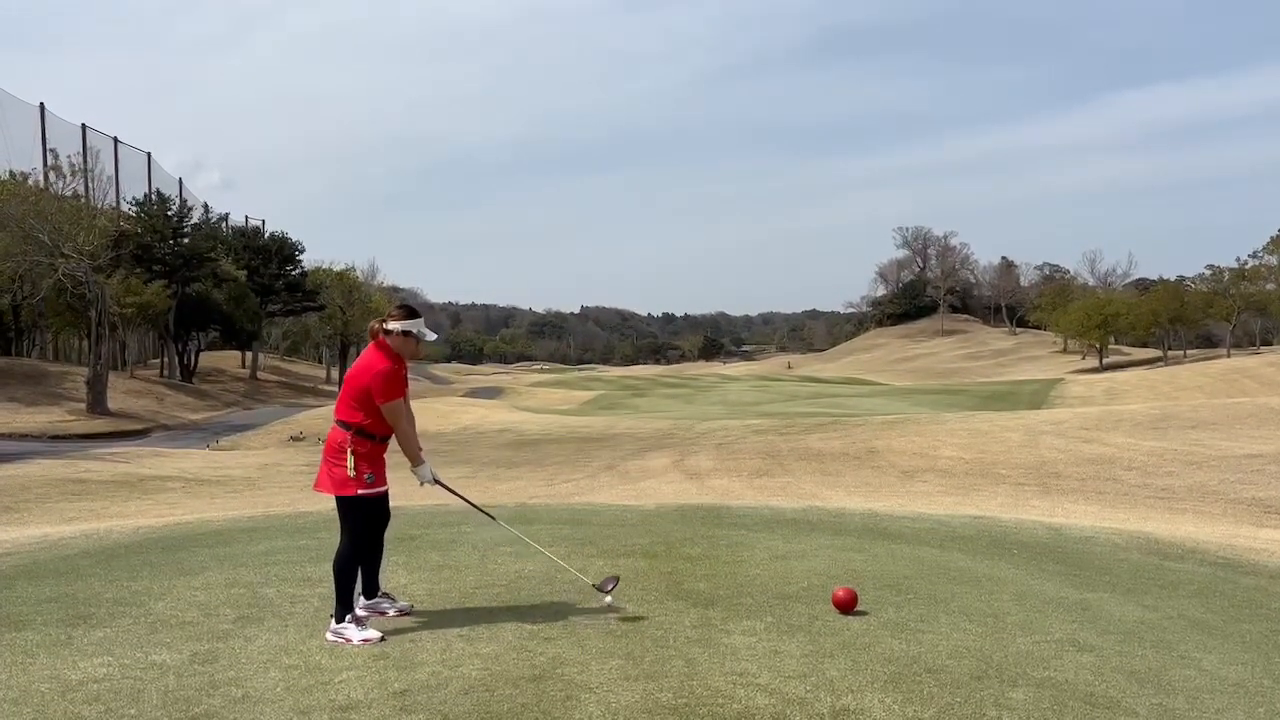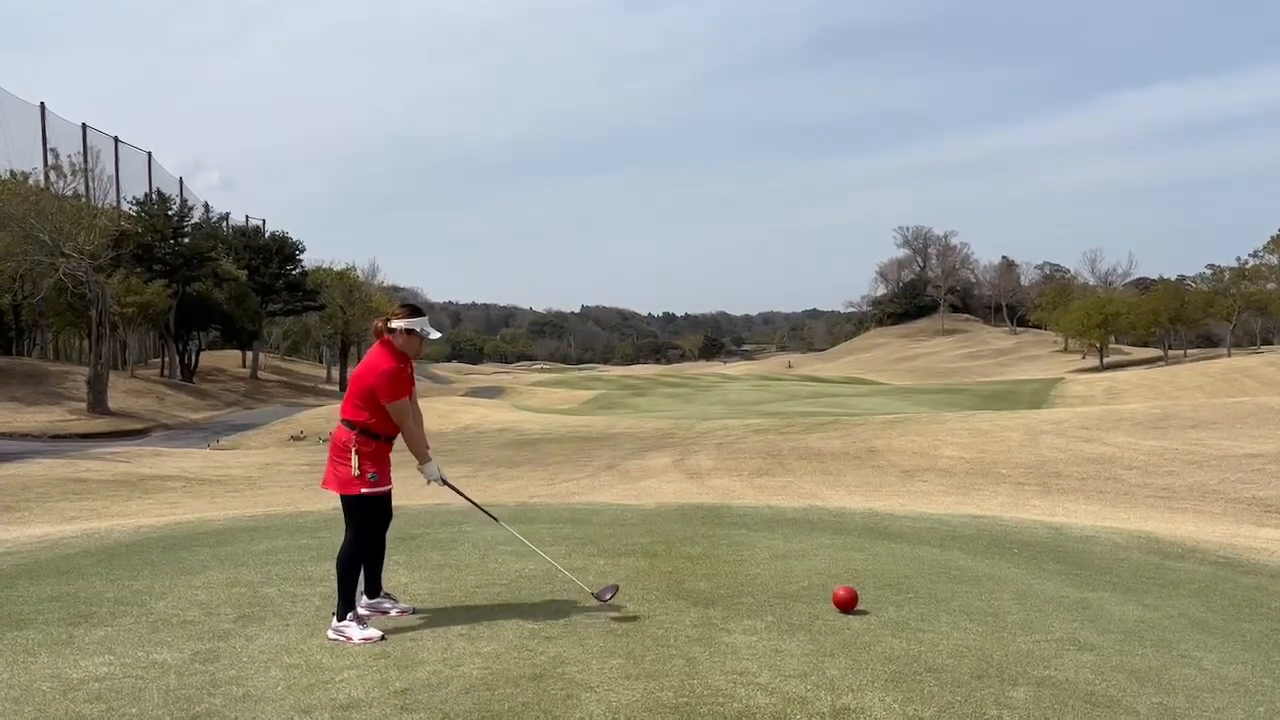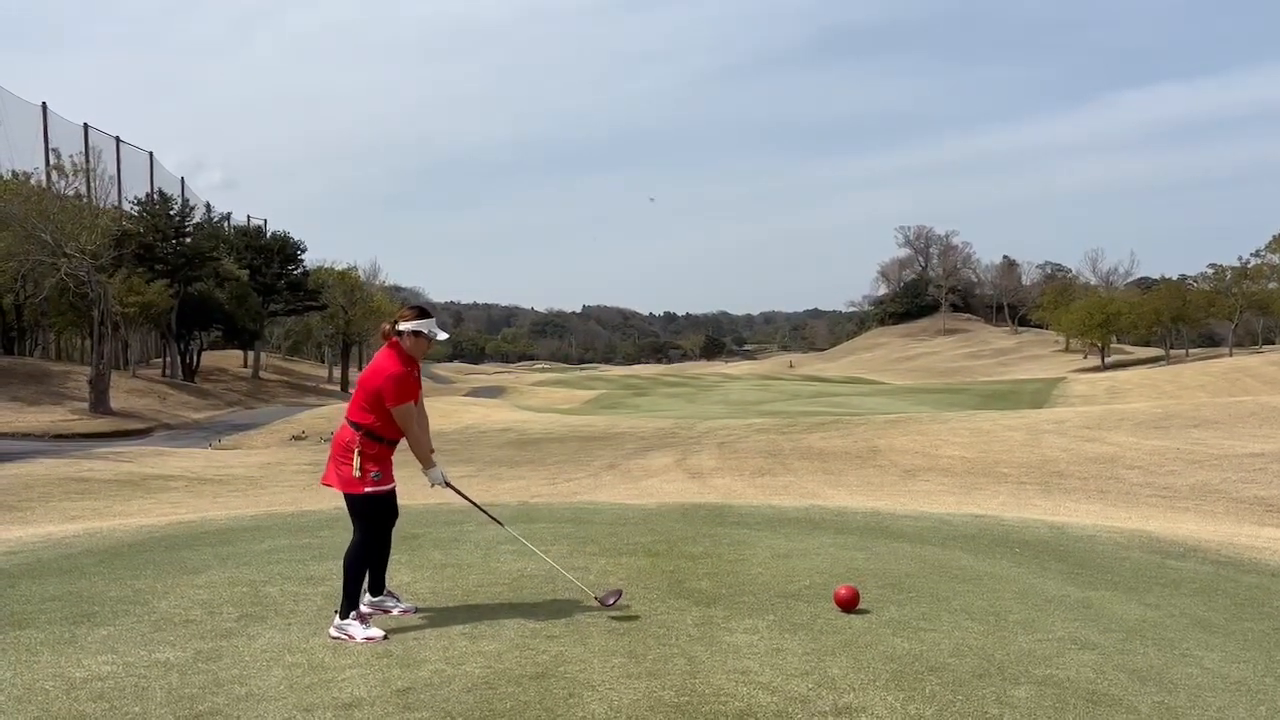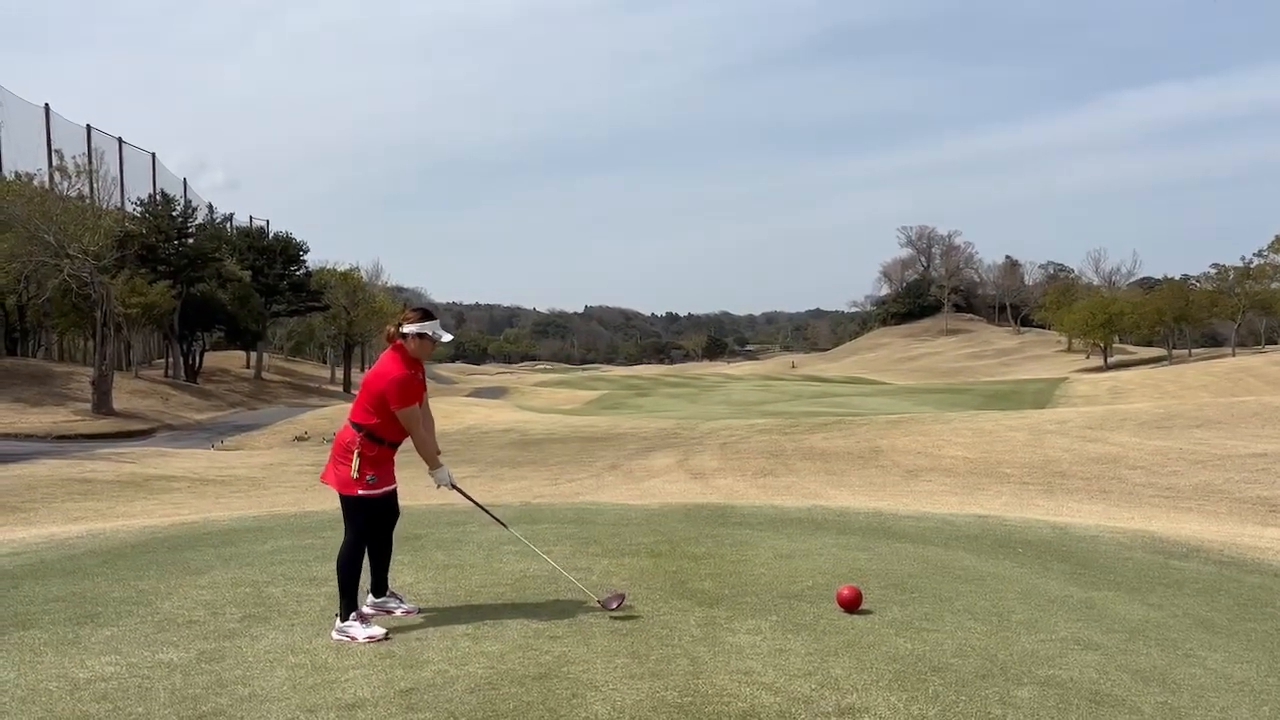
dt=0.4s
person 1, frame 1
left shoulder: (393, 358)
right shoulder: (380, 369)
left elbow: (406, 413)
right elbow: (400, 426)
left wrist: (419, 457)
right wrist: (419, 464)
left hip: (367, 452)
right hip: (352, 455)
left knee: (377, 523)
right knee: (355, 534)
left ankle: (370, 597)
right ankle: (342, 621)
person 1, frame 2
left shoulder: (400, 359)
right shoulder: (385, 368)
left elbow: (414, 411)
right elbow: (406, 424)
left wrist: (426, 455)
right wrist: (426, 462)
left hip: (372, 451)
right hip: (356, 454)
left knee: (379, 523)
right knee: (359, 532)
left ankle: (372, 596)
right ankle: (343, 619)
person 1, frame 3
left shoulder: (407, 361)
right shoulder: (392, 372)
left elbow: (420, 413)
right elbow: (410, 429)
left wrist: (431, 457)
right wrist: (430, 467)
left hip: (374, 452)
right hip: (359, 454)
left knee: (385, 520)
right knee: (367, 530)
left ankle: (375, 595)
right ankle: (346, 616)
person 1, frame 4
left shoulder: (412, 362)
right shoulder: (397, 375)
left elbow: (425, 415)
right elbow: (416, 430)
left wrist: (437, 459)
right wrist: (436, 468)
left hip: (378, 455)
right hip: (359, 457)
left knee: (385, 522)
right knee: (359, 533)
left ankle: (379, 596)
right ankle: (346, 619)
